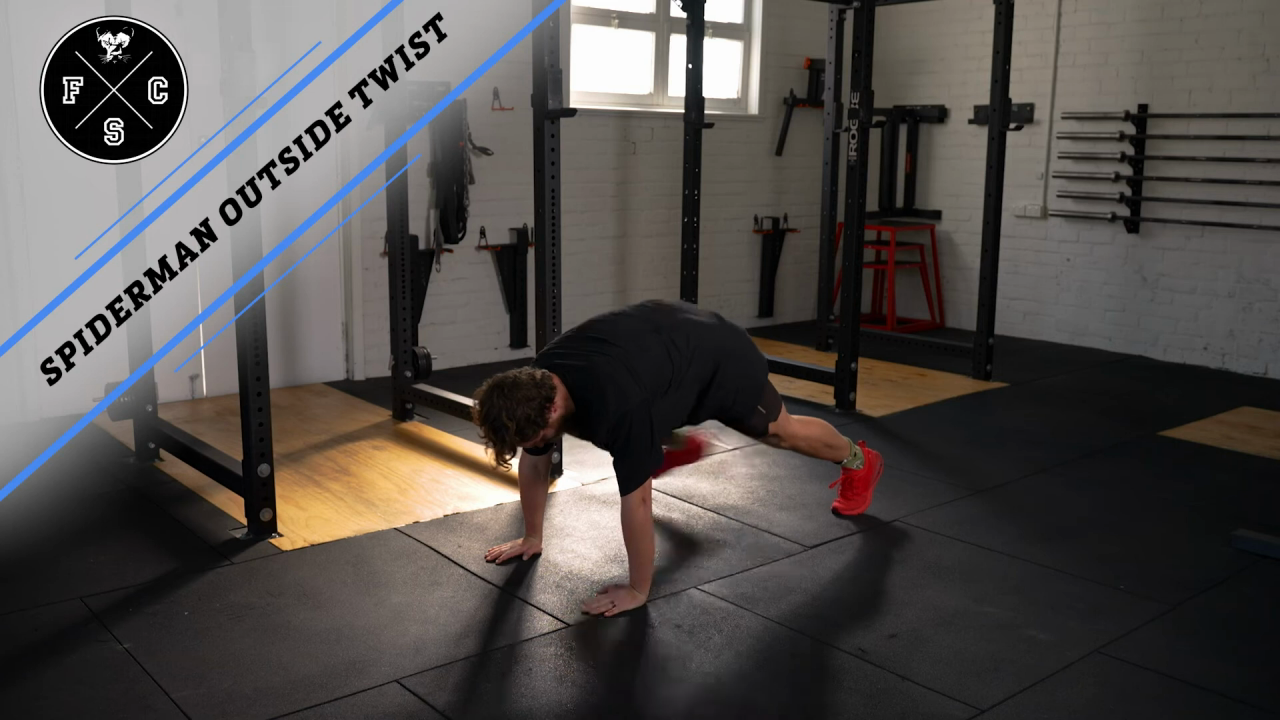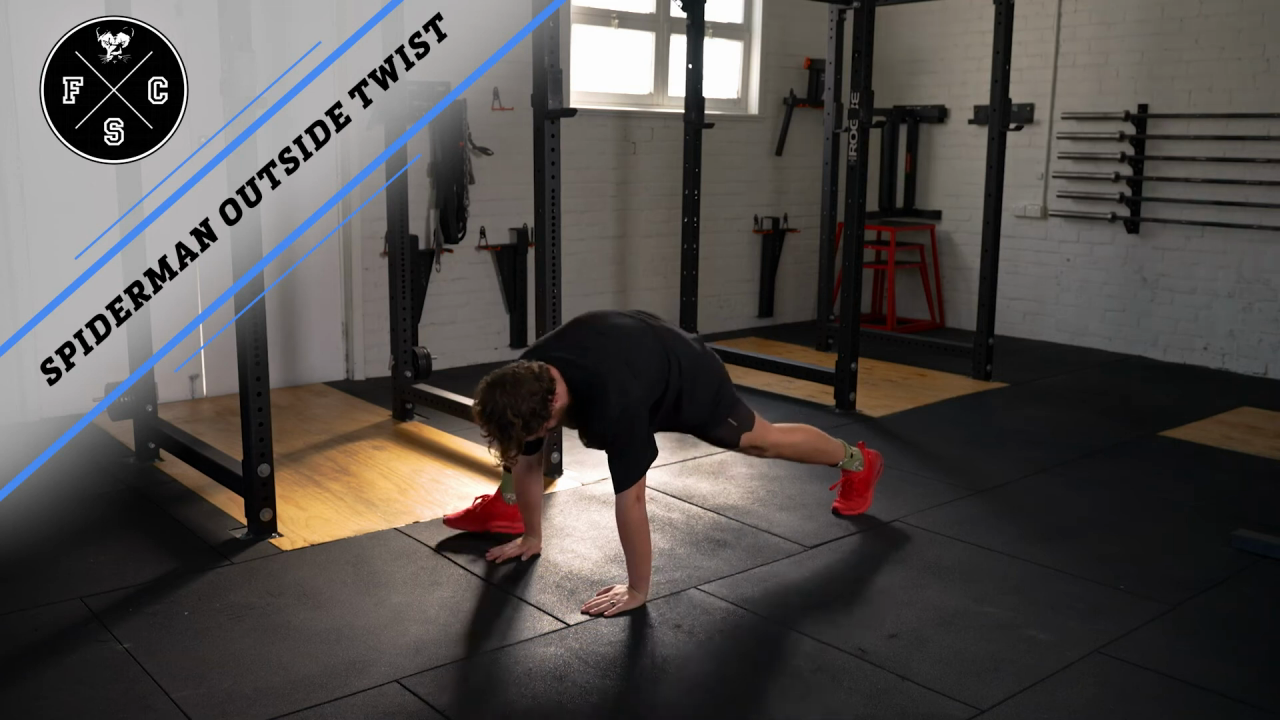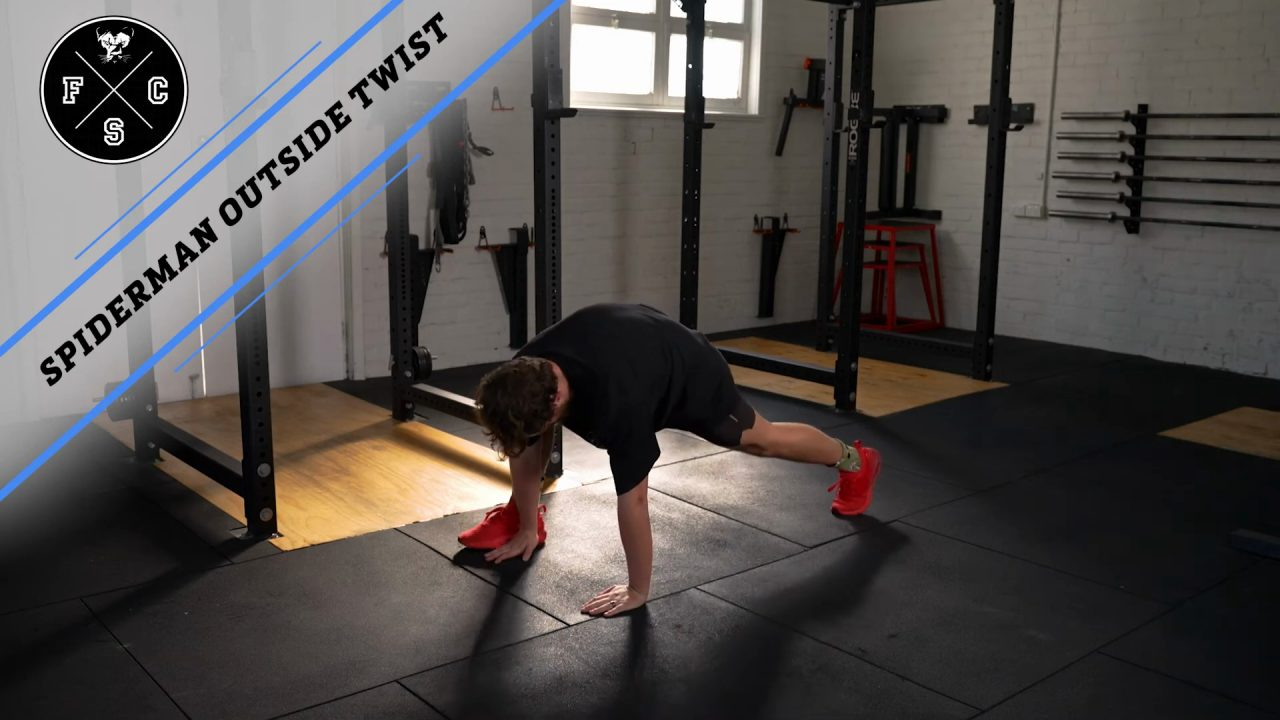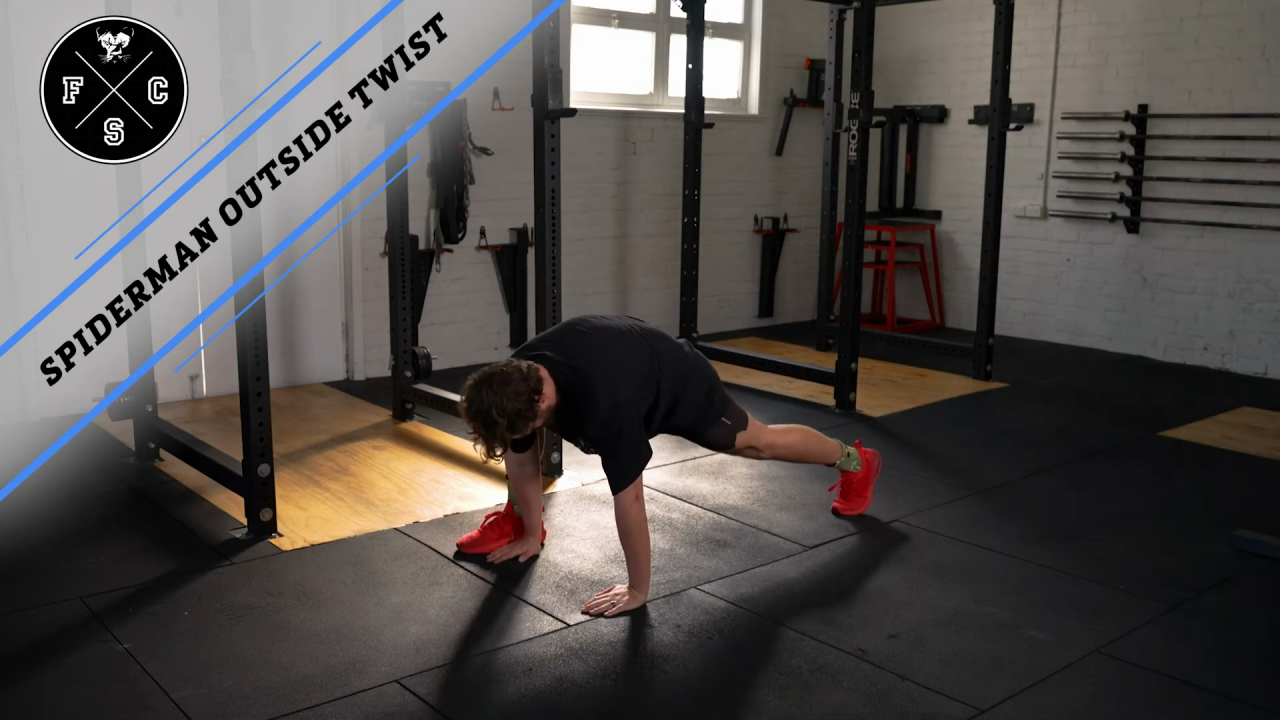
dt=0.7s
person 1, frame 1
left shoulder: (615, 406)
right shoulder: (536, 386)
left elbow: (636, 501)
right elbow: (533, 463)
left wrist: (638, 589)
right wrist: (532, 536)
left hip: (722, 359)
right hip: (666, 336)
left knee: (780, 432)
left ankle: (858, 461)
right ankle: (679, 443)
person 1, frame 2
left shoulder: (612, 402)
right shoulder: (524, 384)
left elbow: (630, 499)
right elbow: (526, 458)
left wrist: (637, 590)
right wrist: (532, 534)
left hip: (691, 377)
right hip: (636, 348)
left knee: (760, 440)
left ankle: (856, 462)
right ankle: (508, 505)
person 1, frame 3
left shoulder: (615, 401)
right shoulder: (526, 378)
left elbow: (632, 499)
right elbow: (525, 452)
left wrist: (638, 590)
right wrist: (526, 528)
left hip: (692, 374)
right hip: (638, 342)
left knee: (761, 439)
left ankle: (854, 461)
right ankle: (524, 516)
person 1, frame 4
left shoulder: (602, 405)
right shoulder: (516, 380)
left elbow: (628, 498)
right elbow: (522, 460)
left wrist: (638, 588)
right wrist: (530, 533)
left hip: (680, 382)
right hip: (625, 356)
left knee: (756, 441)
left ankle: (854, 461)
right ankle: (514, 518)
